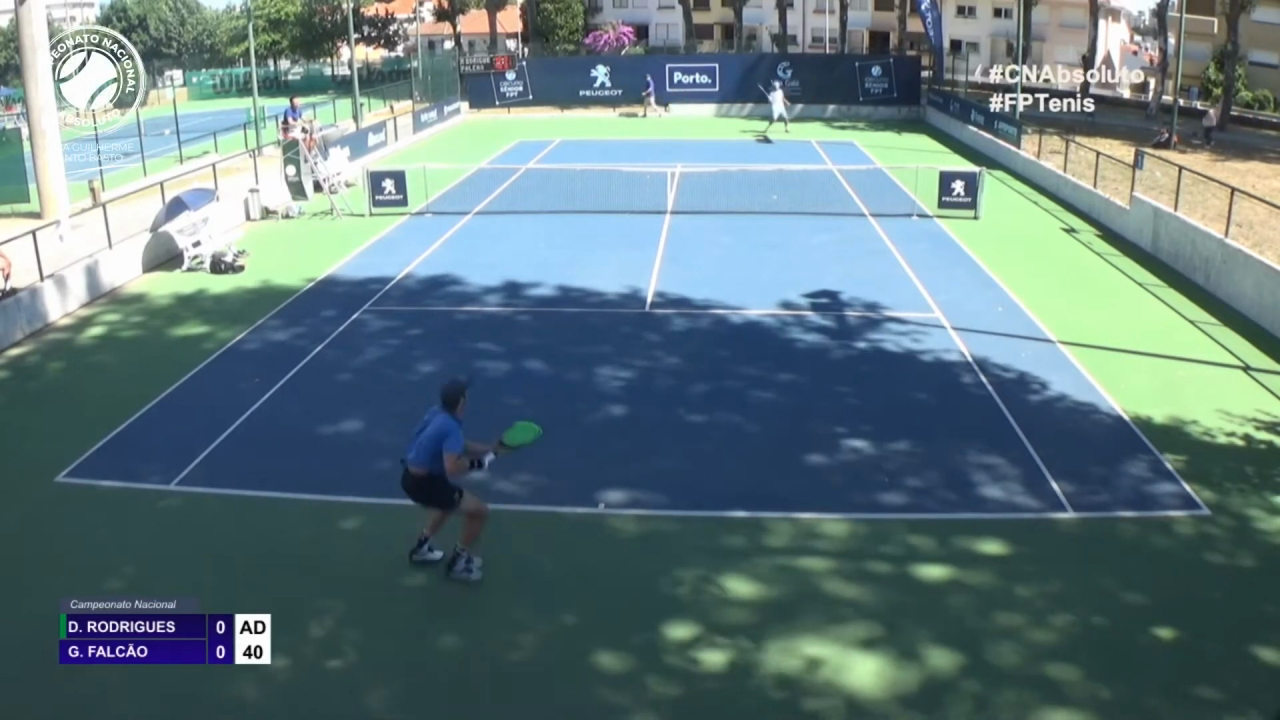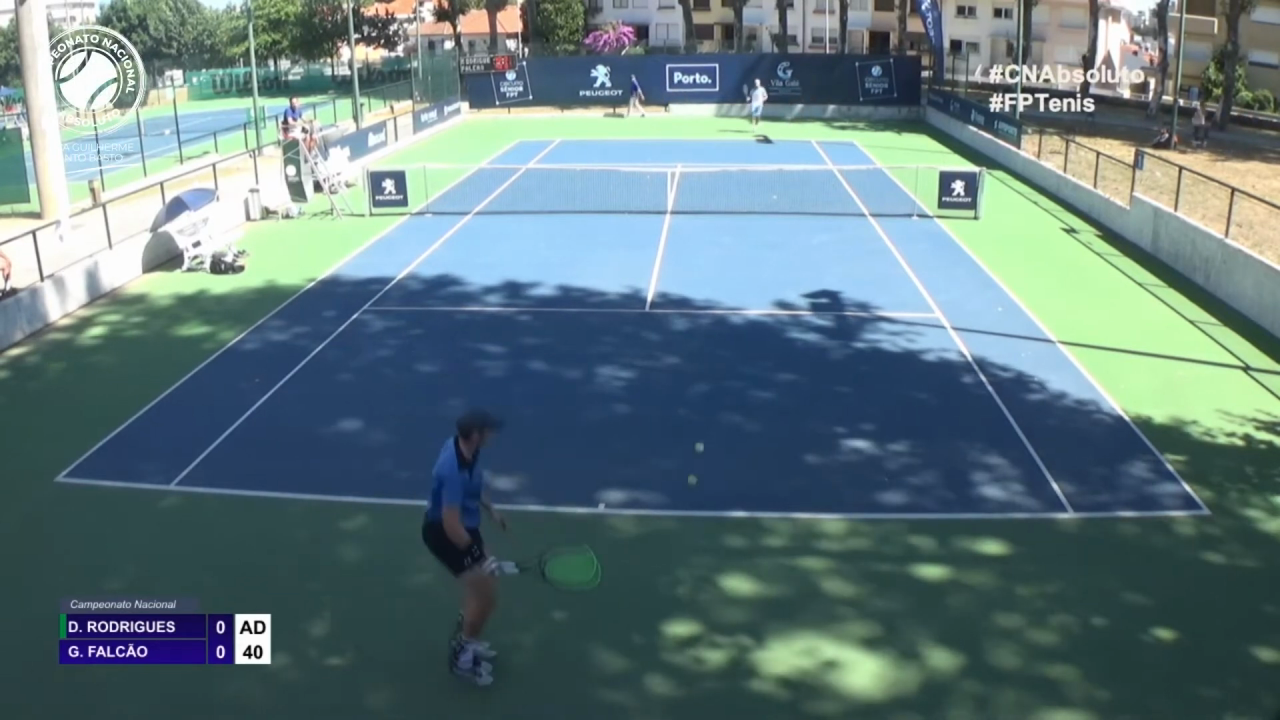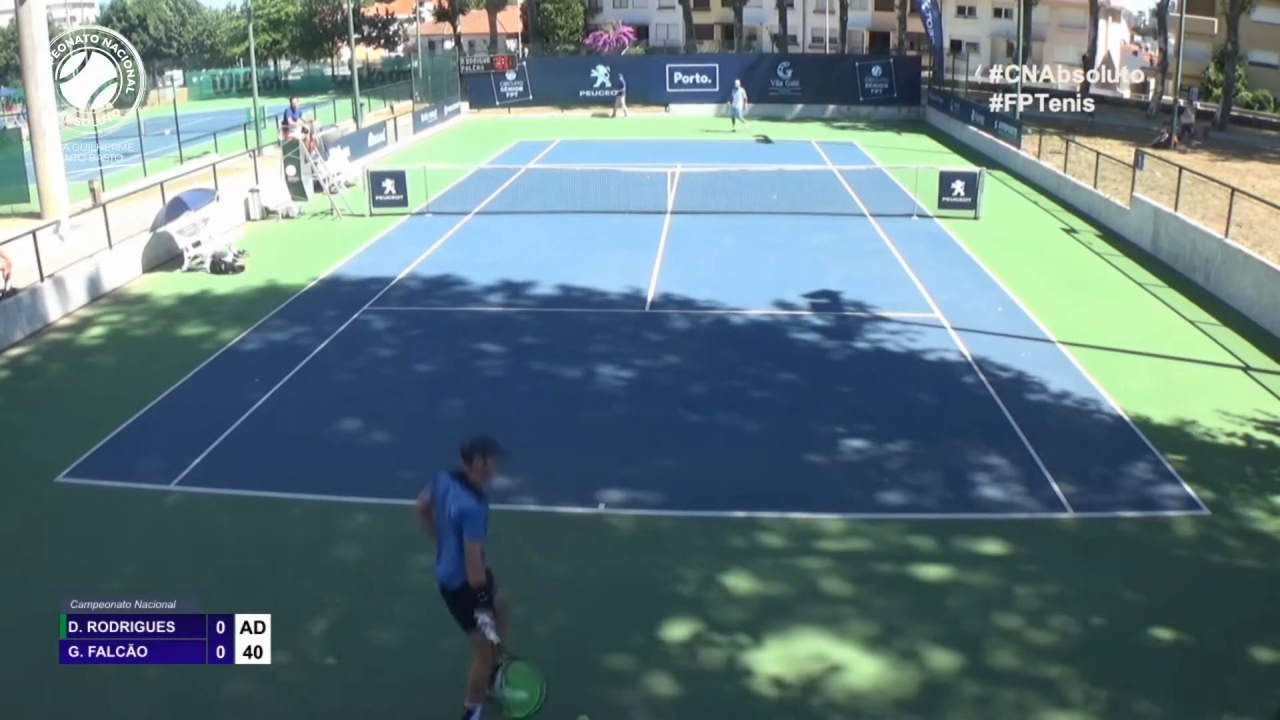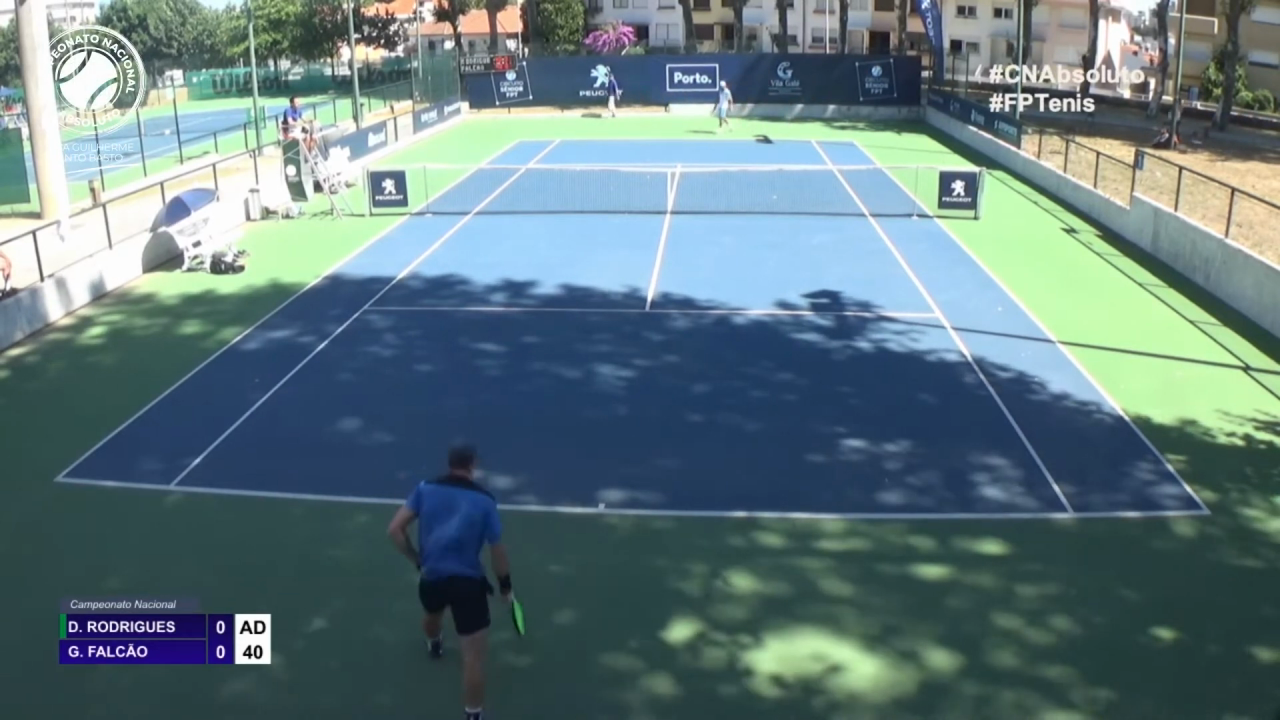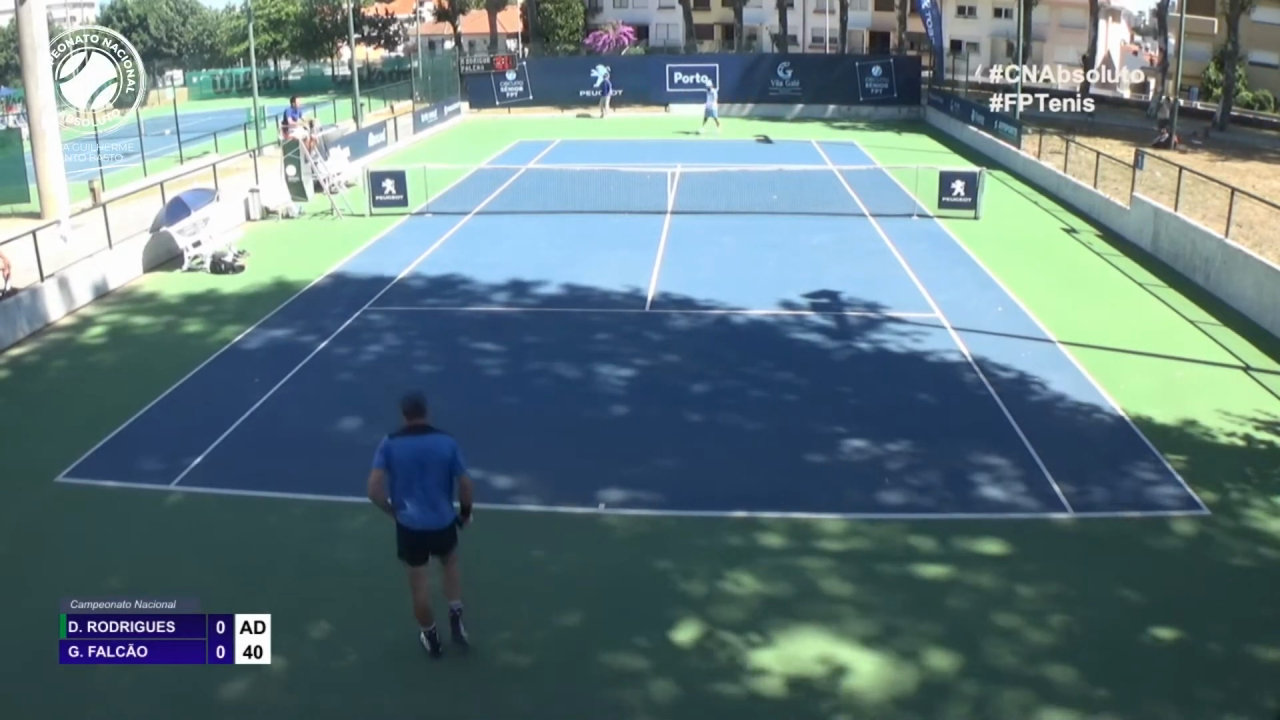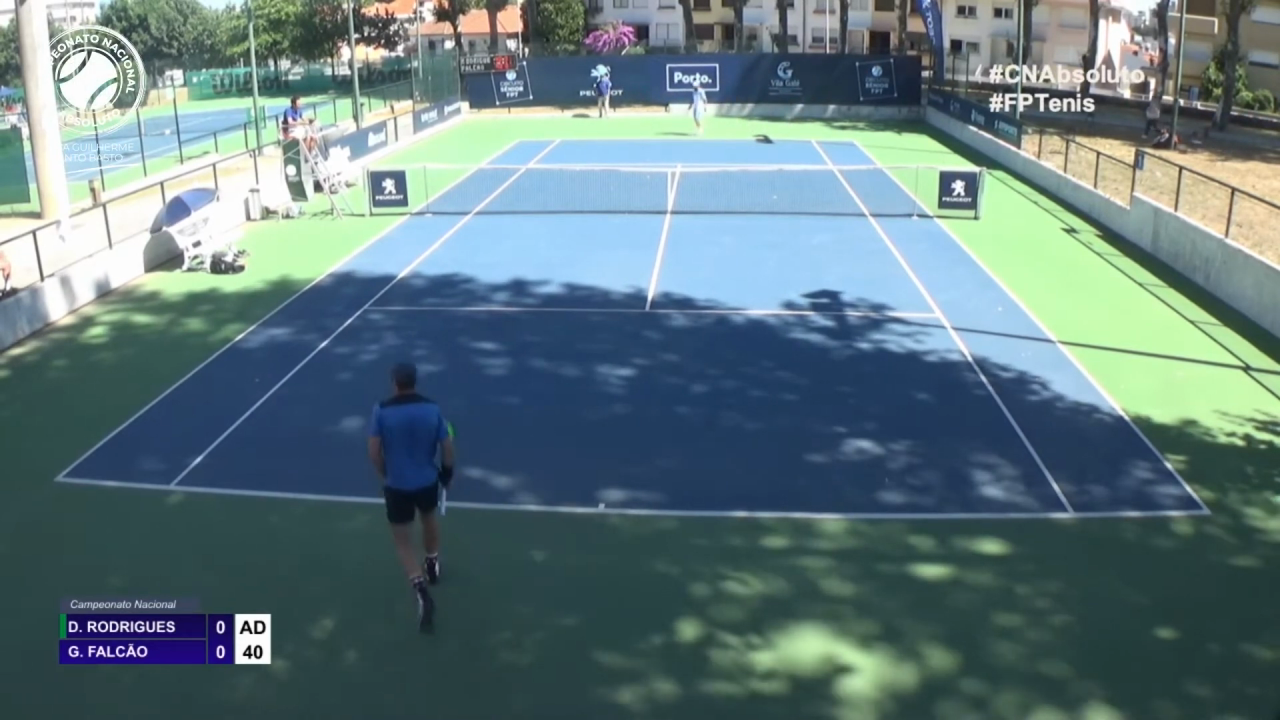
dt=0.4s
person 1, frame 1
left shoulder: (436, 413)
right shoulder: (450, 427)
right elbow: (452, 468)
left wrist: (488, 450)
right wrist: (479, 462)
left hip: (411, 479)
right hip: (426, 482)
left knee: (447, 504)
right knee: (479, 511)
left ankle: (421, 548)
right ankle: (459, 561)
person 1, frame 2
left shoulder: (459, 446)
right shoulder: (454, 471)
right elbow: (452, 523)
left wrist: (490, 510)
right wrist: (478, 556)
left hip: (465, 524)
right hip: (445, 534)
left knee: (481, 581)
right knee: (486, 593)
left ankle: (468, 639)
right ankle: (463, 654)
person 1, frame 3
left shoulder: (446, 479)
right shoulder: (472, 505)
left elbow: (421, 508)
right elbow: (472, 559)
right wrist: (482, 604)
left hip: (452, 572)
right hip: (462, 583)
left knee: (499, 613)
right knee: (486, 650)
left ankle: (492, 675)
person 1, frame 4
left shoulder: (425, 490)
right shoulder: (484, 502)
left elbow: (395, 531)
right elbow: (498, 552)
left wrist: (417, 559)
right wrist: (505, 585)
left hip: (431, 577)
right hip: (467, 582)
left knee: (432, 615)
right knee: (474, 655)
left ankle: (434, 643)
person 1, frame 5
left shoulder: (390, 444)
right shoulder: (446, 442)
left elbow: (374, 489)
right elbow: (465, 486)
left wrist: (392, 511)
right wrist: (466, 511)
left hip: (409, 525)
right hip: (443, 522)
left knee: (418, 584)
right knee: (450, 565)
left ankle: (431, 638)
right ankle: (456, 619)
person 1, frame 6
left shoulder: (382, 411)
right shoulder: (432, 410)
left elbow: (374, 453)
right elbow: (447, 450)
left wrist: (385, 476)
right wrist: (447, 474)
left hip: (397, 486)
right hip: (428, 482)
left knee: (403, 543)
right knee: (429, 519)
left ankle: (422, 593)
right ankle: (432, 563)
